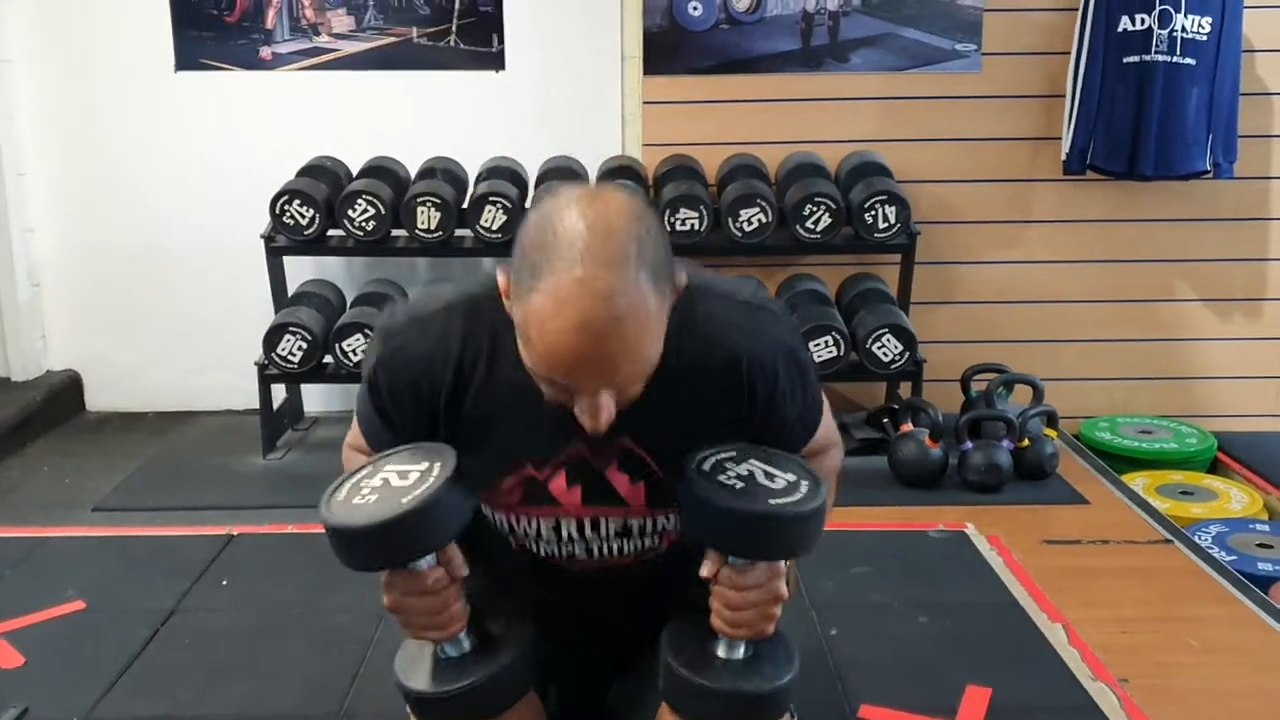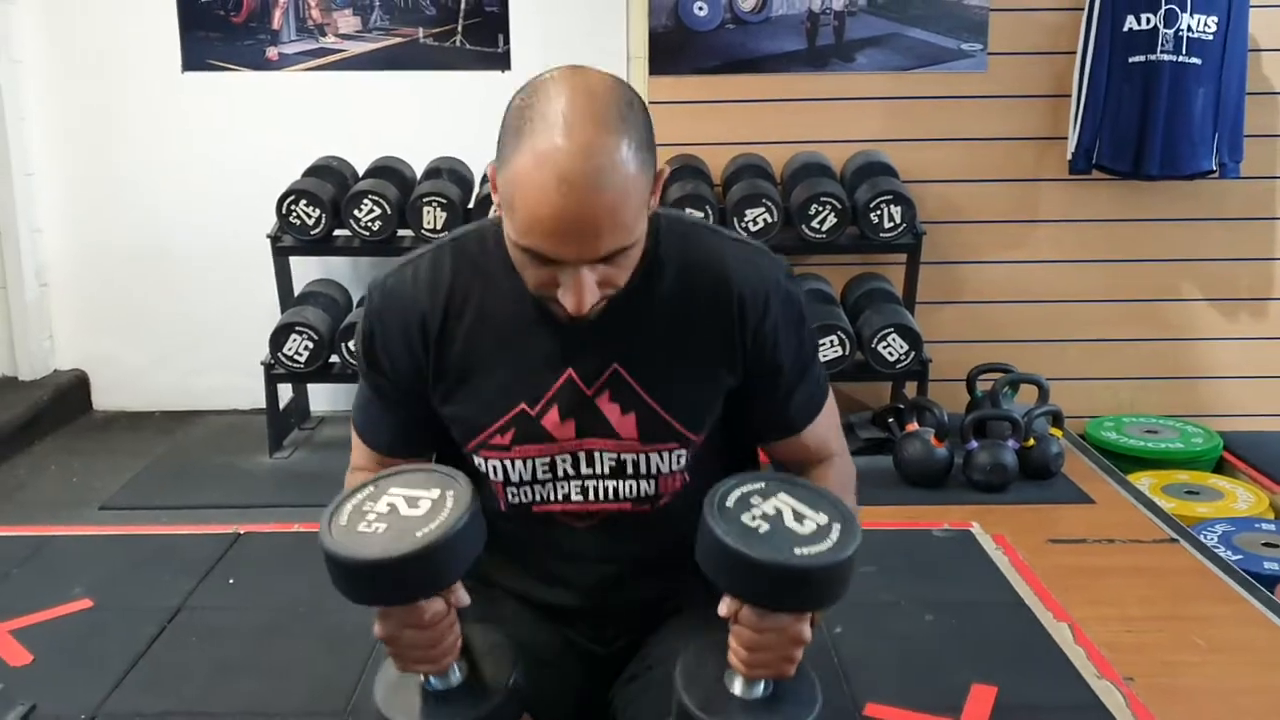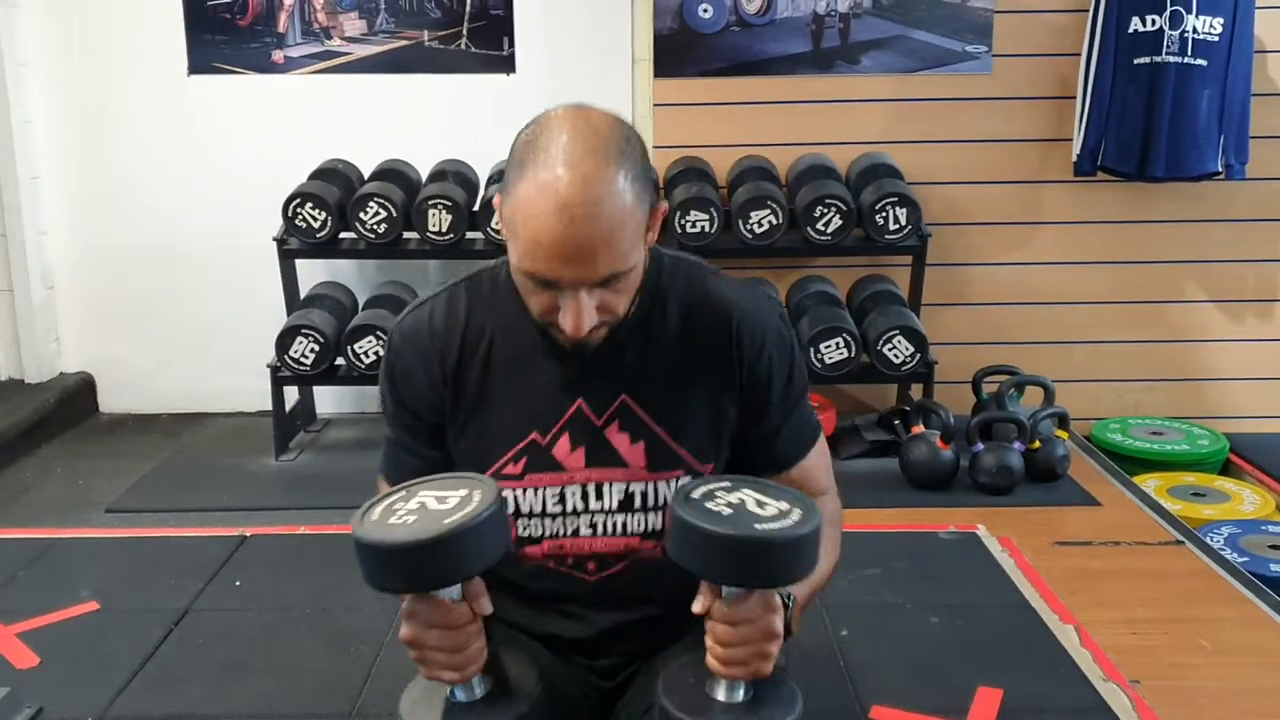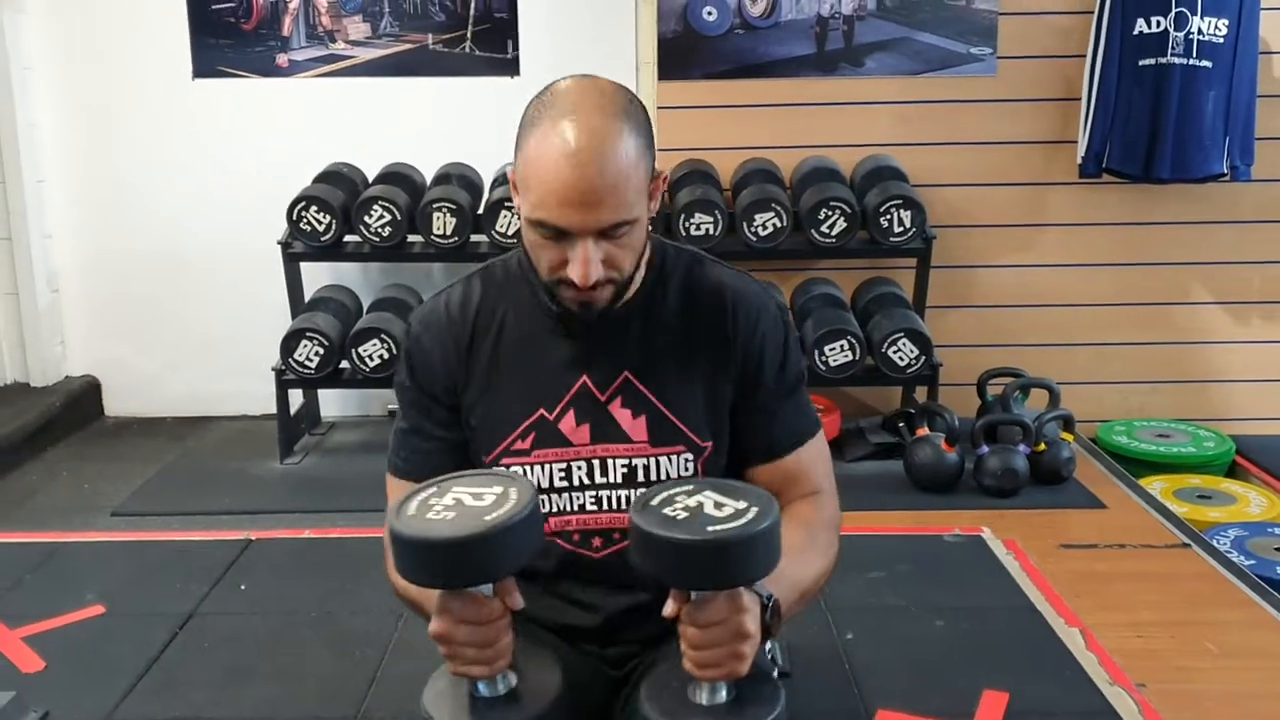
dt=0.2s
person 1, frame 1
left shoulder: (748, 345)
right shoulder: (423, 348)
left elbow: (816, 455)
right elbow: (371, 459)
left wrist: (768, 553)
left hip: (684, 615)
person 1, frame 2
left shoulder: (743, 288)
right shoulder: (412, 303)
left elbow: (821, 464)
right elbow: (378, 474)
left hip: (686, 609)
right hip: (510, 611)
person 1, frame 3
left shoulder: (741, 329)
right shoulder: (432, 343)
left elbow: (811, 498)
left wrist: (776, 598)
right wrist: (427, 597)
left hip: (683, 641)
right hip: (518, 641)
person 1, frame 4
left shoulder: (741, 317)
right shoulder: (448, 331)
left elbow: (809, 502)
left wrist: (757, 600)
right wrist: (448, 593)
left hip: (689, 638)
right hip: (527, 638)
